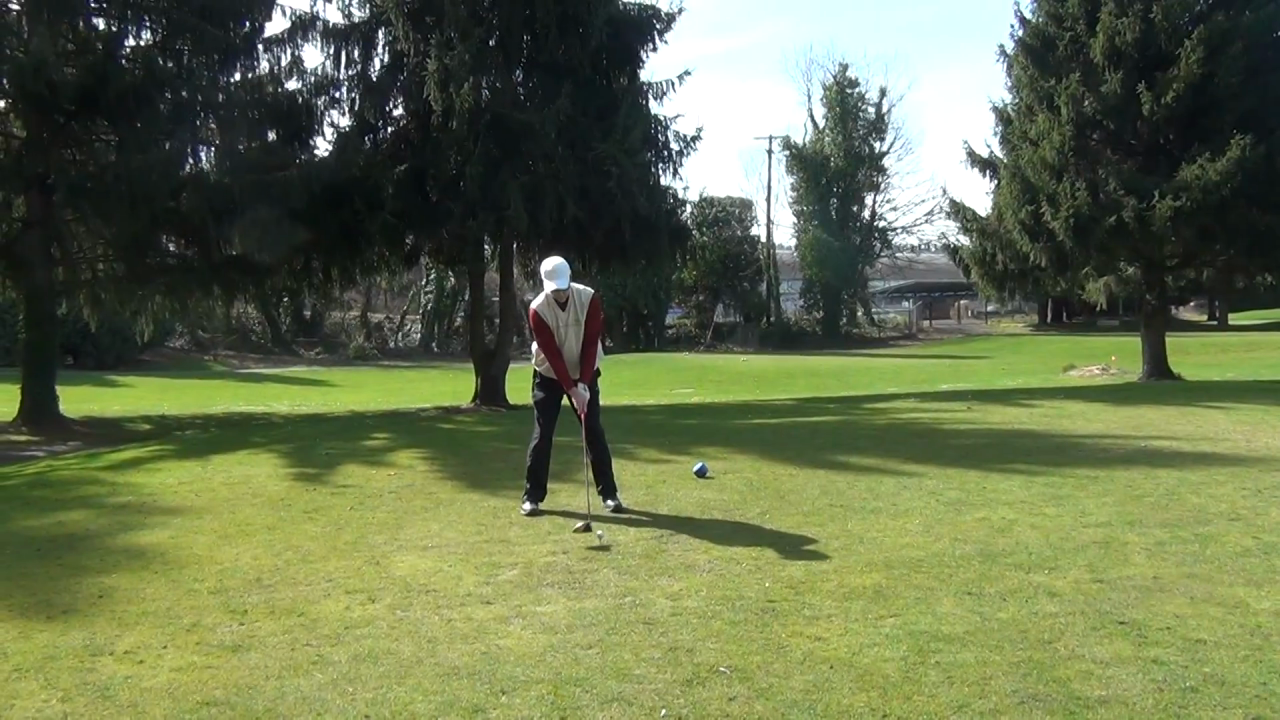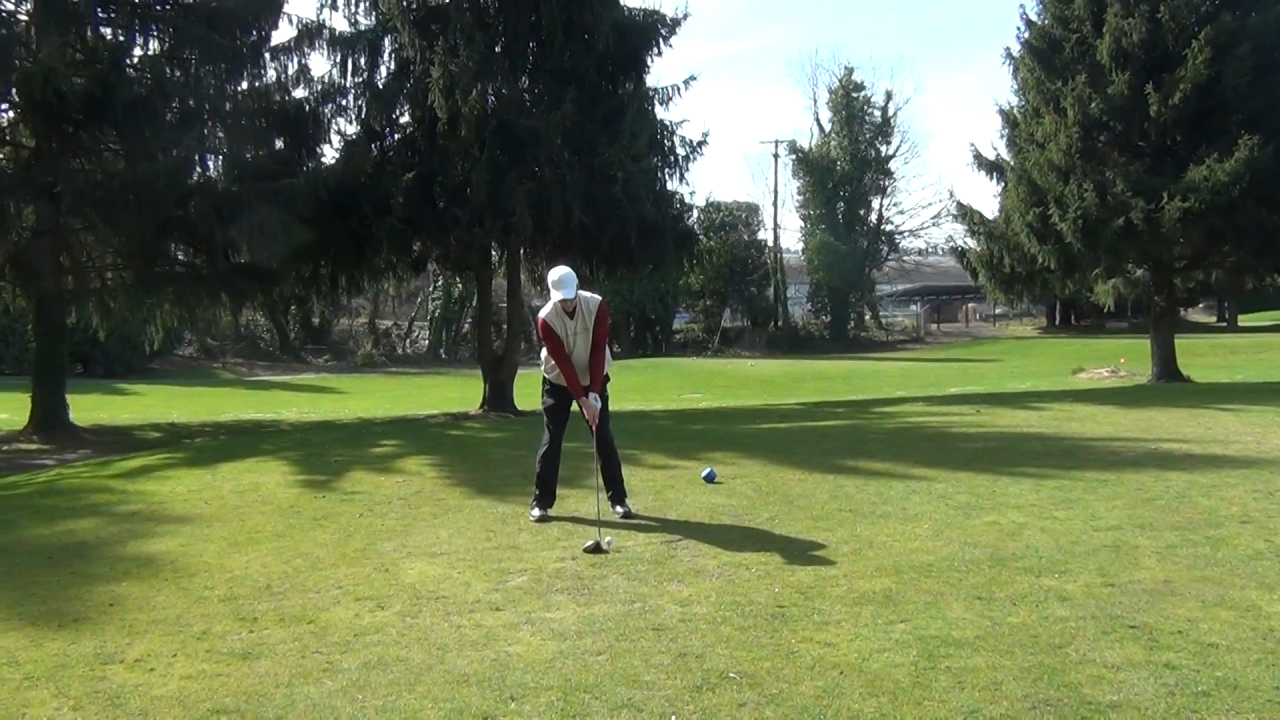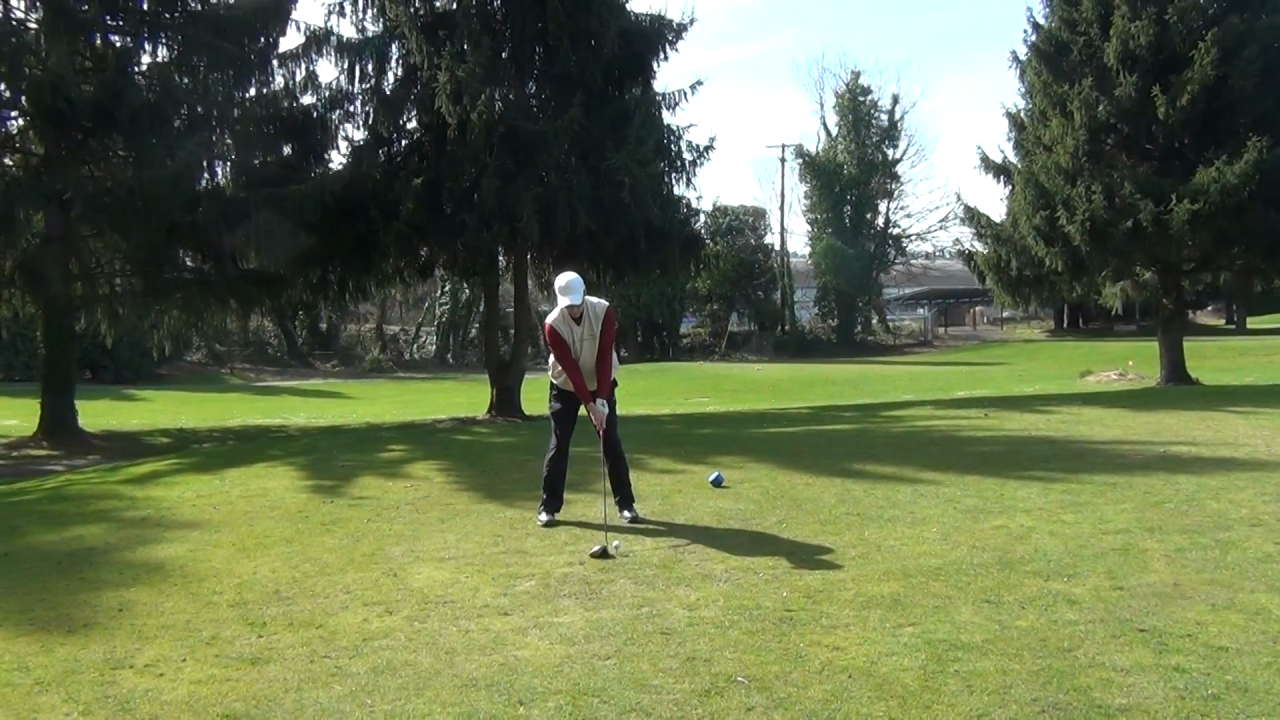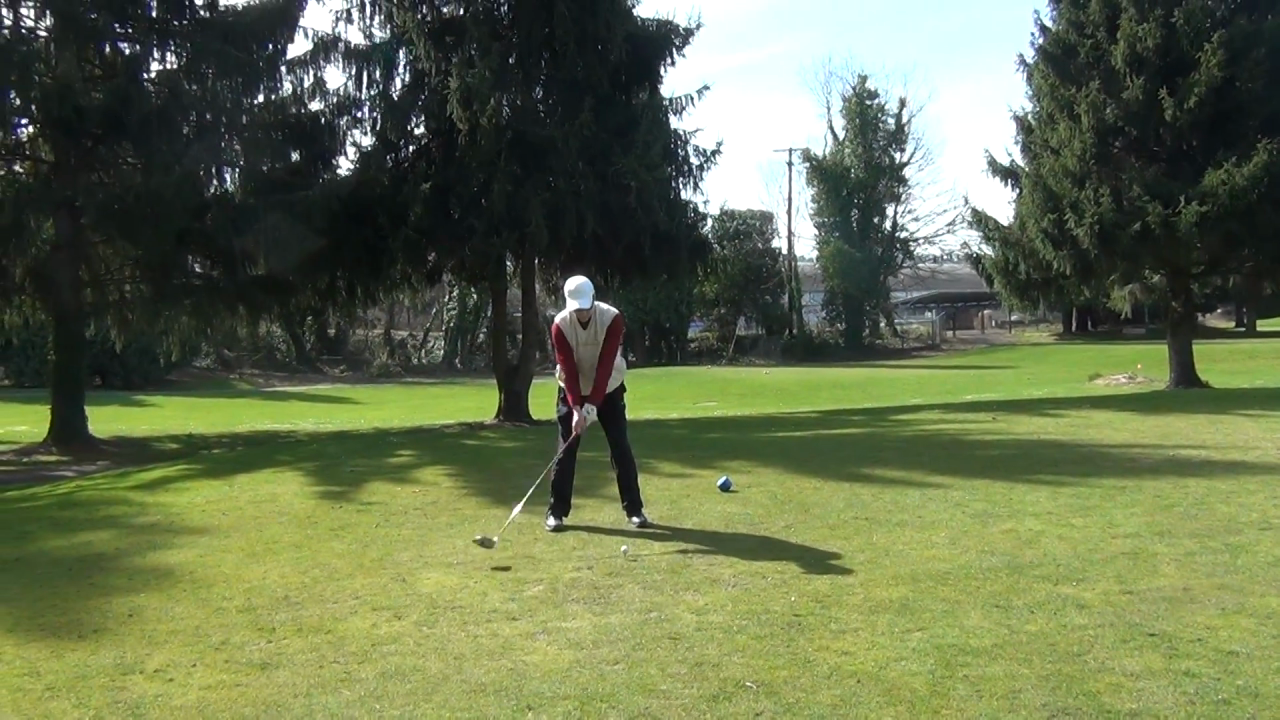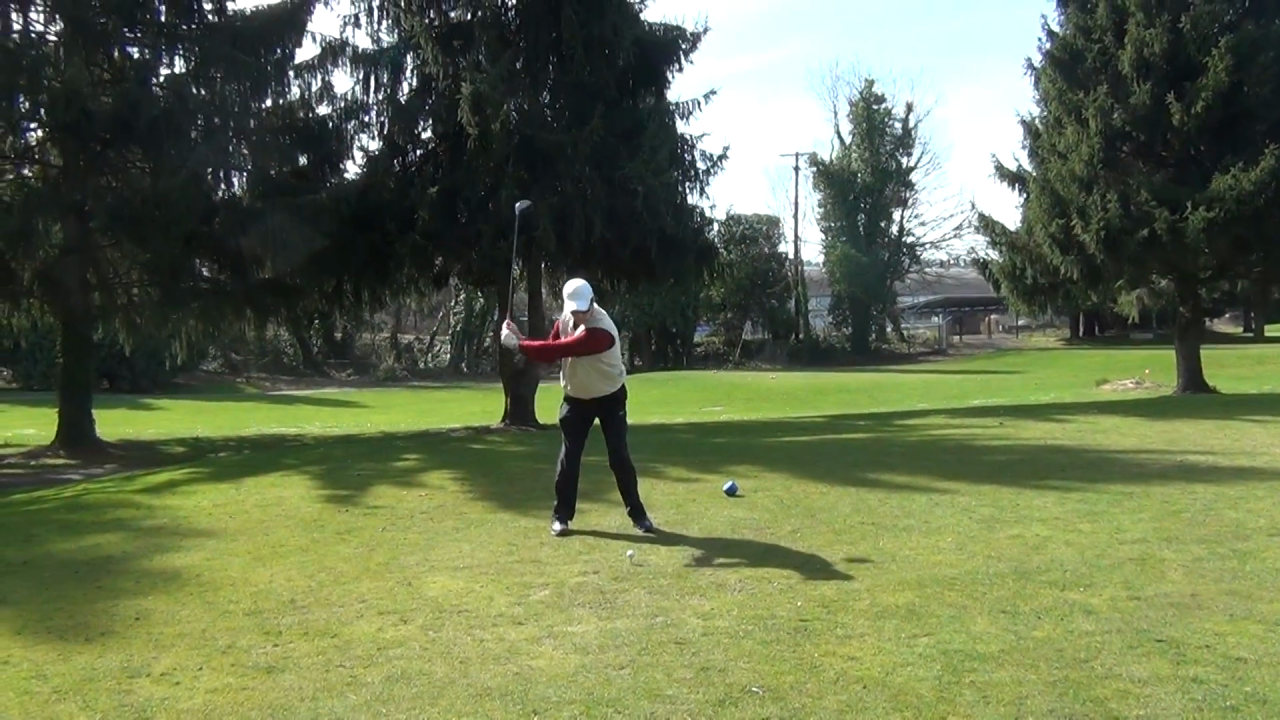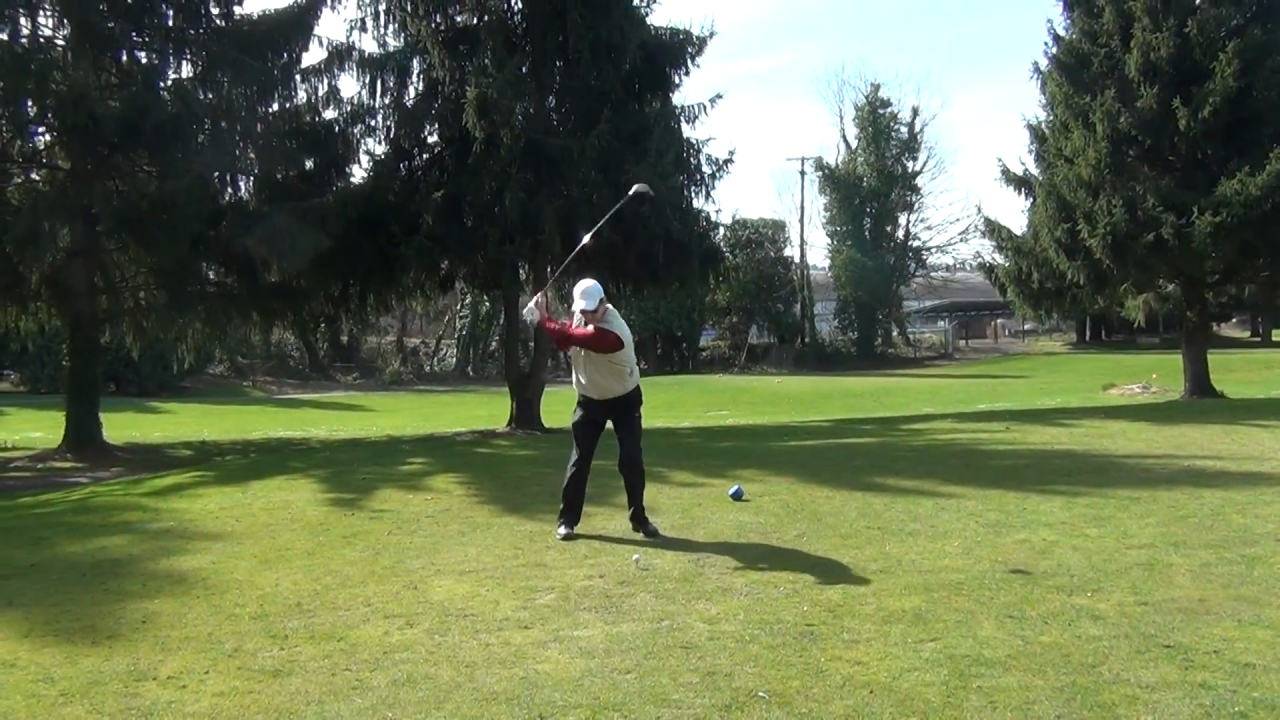
dt=0.4s
person 1, frame 1
left shoulder: (589, 299)
right shoulder: (537, 309)
left elbow: (591, 344)
right elbow: (552, 354)
left wrist: (582, 384)
right wrist: (570, 389)
left hip: (584, 374)
right hip: (548, 376)
left knee: (594, 432)
right knee: (542, 433)
left ankle: (608, 493)
right ankle: (532, 495)
person 1, frame 2
left shoulder: (597, 306)
right shoulder: (546, 318)
left elbow: (598, 352)
right elbow: (563, 363)
left wrist: (594, 393)
right wrist: (582, 400)
left hip: (593, 380)
right hip: (558, 383)
left knee: (604, 437)
right knee: (552, 438)
left ankle: (618, 498)
right ankle: (541, 501)
person 1, frame 3
left shoulder: (603, 311)
right shoulder: (553, 324)
left elbow: (604, 358)
right elbow: (570, 368)
left wrist: (601, 399)
right wrist: (589, 405)
left hip: (601, 385)
right hip: (565, 388)
left knee: (612, 443)
right knee: (559, 445)
left ankle: (625, 503)
right ankle: (549, 506)
person 1, frame 4
left shoulder: (612, 319)
right shoulder: (560, 325)
left elbow: (605, 365)
right elbow: (568, 369)
left wrist: (592, 405)
right wrist: (577, 409)
left hip: (608, 391)
right hip: (572, 392)
left knee: (621, 449)
right knee: (566, 450)
left ankle: (634, 508)
right ankle: (556, 511)
person 1, frame 5
left shoulder: (601, 332)
right shoulder: (565, 319)
left elbow: (555, 350)
right elbow: (551, 351)
left wrist: (517, 345)
right wrist: (520, 339)
left hip: (610, 398)
right hip: (576, 398)
left knee: (619, 457)
right knee: (569, 457)
left ankle: (637, 513)
right ankle: (561, 515)
person 1, frame 6
left shoulder: (610, 334)
right shoulder: (583, 316)
left elbow: (567, 336)
right elbow: (565, 341)
left wrist: (540, 318)
right wrist: (543, 315)
left hip: (624, 400)
right hip: (590, 401)
left knee: (630, 461)
right knee: (580, 461)
left ankle: (638, 517)
right ankle: (567, 519)
